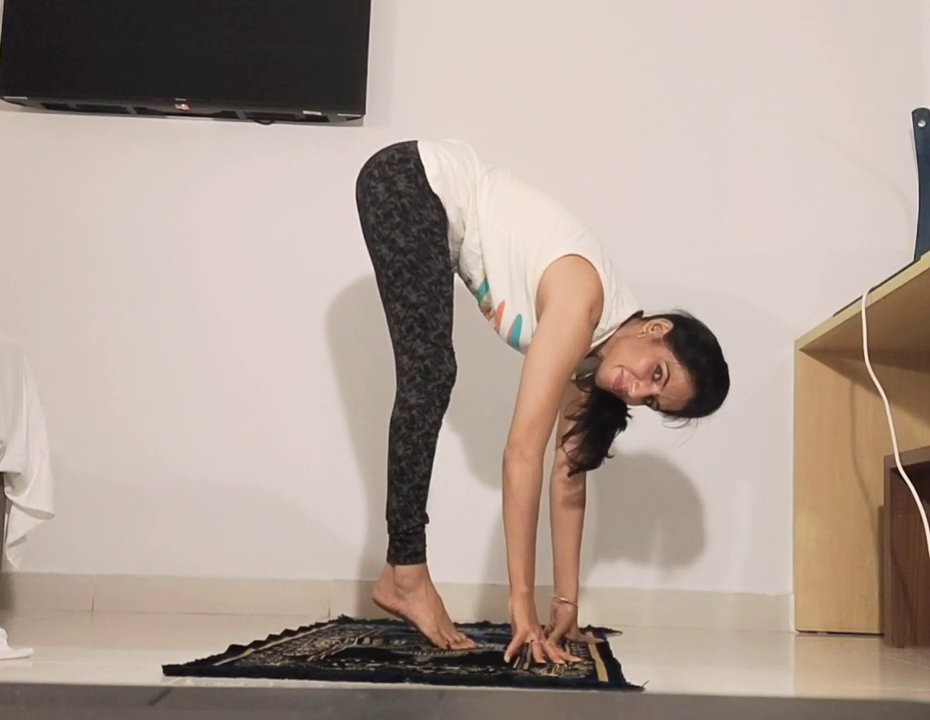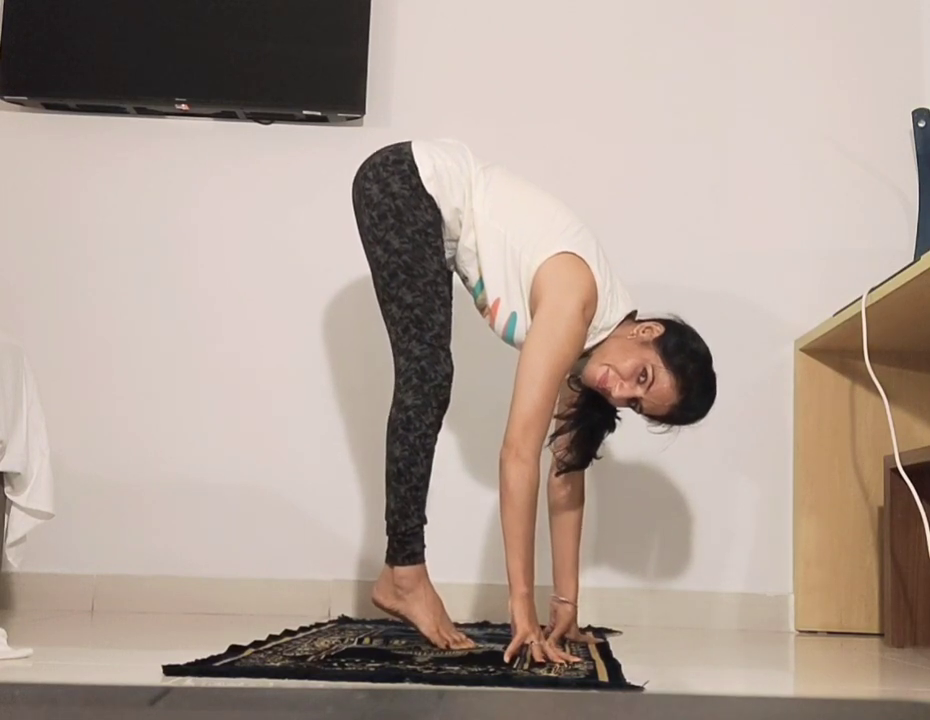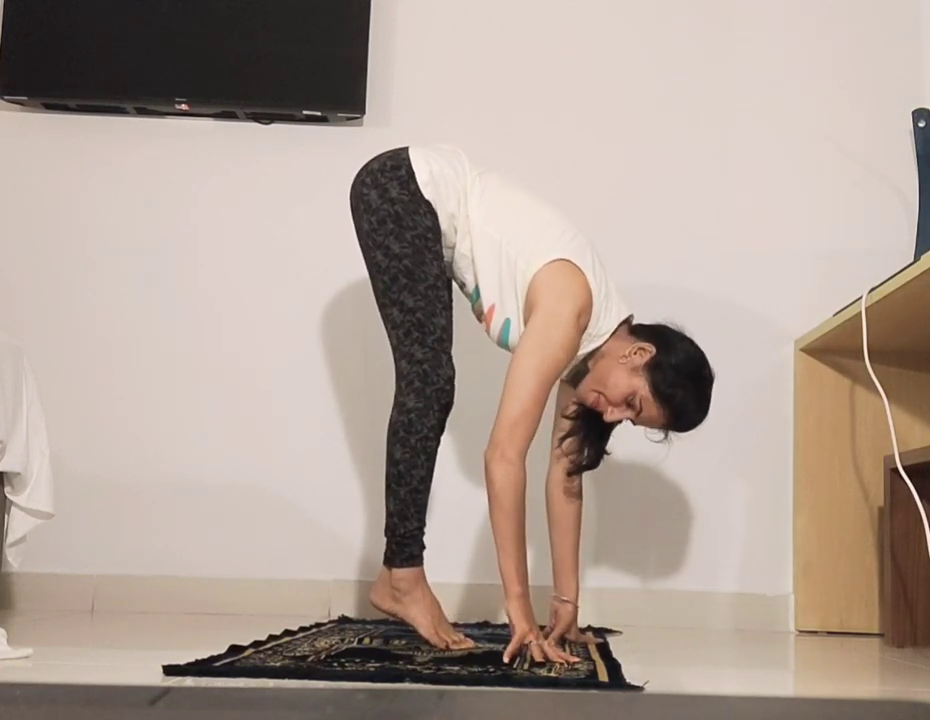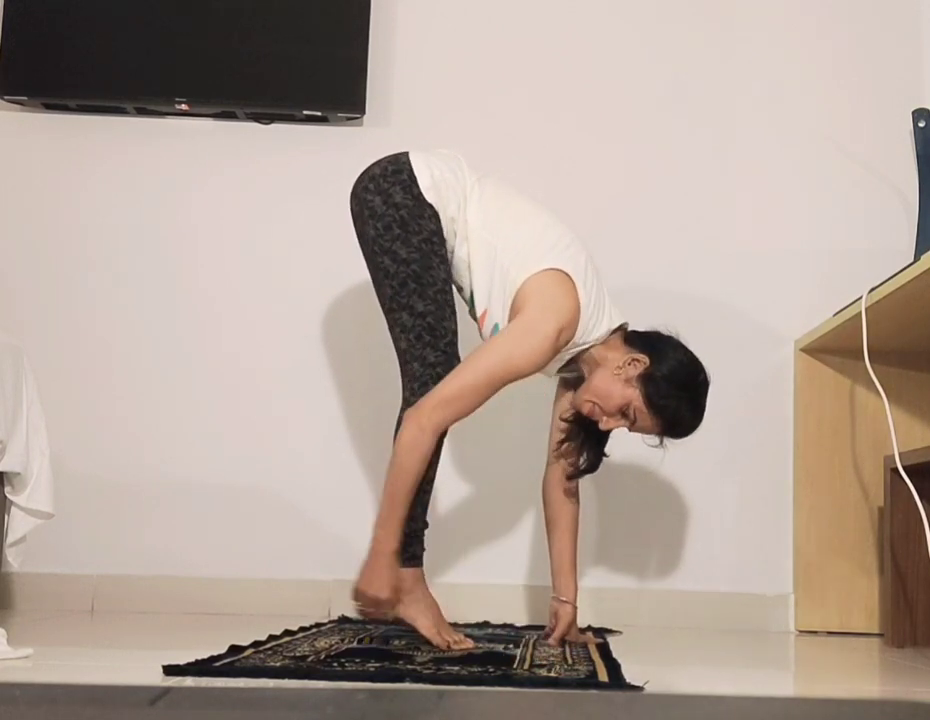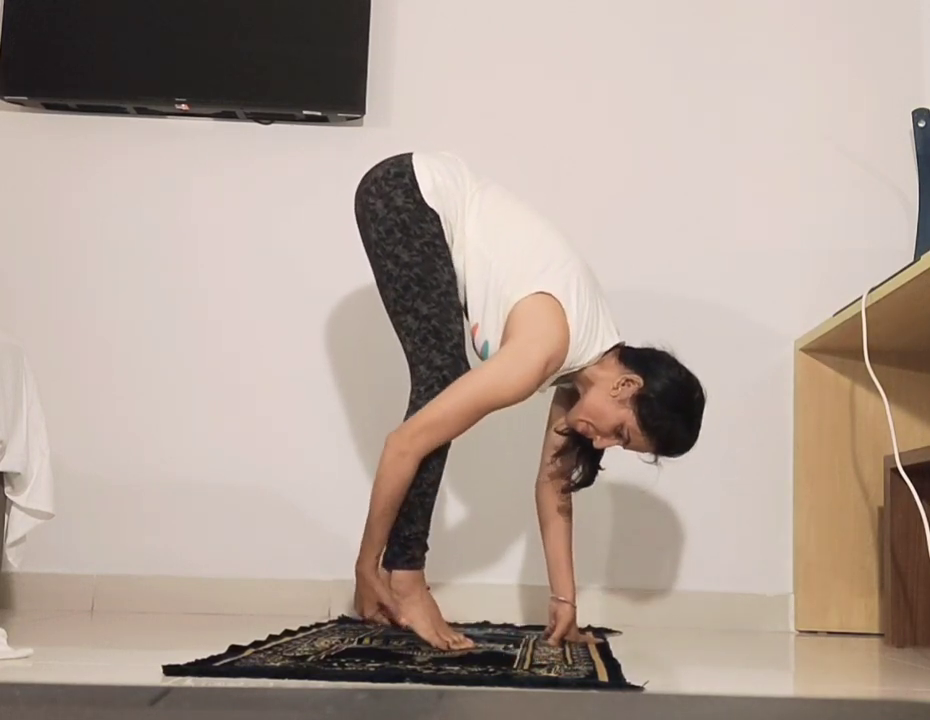
dt=1s
person 1, frame 1
left shoulder: (590, 339)
right shoulder: (582, 301)
left elbow: (569, 470)
right elbow: (522, 453)
left wrist: (566, 602)
right wrist: (522, 603)
left hip: (430, 197)
right hip: (408, 182)
left knee: (431, 381)
right knee: (429, 378)
left ankle: (403, 570)
right ankle: (405, 573)
person 1, frame 2
left shoulder: (588, 336)
right shoulder: (576, 301)
left elbow: (567, 467)
right elbow: (519, 453)
left wrist: (566, 602)
right wrist: (522, 604)
left hip: (431, 201)
right hip: (404, 182)
left knee: (429, 382)
right knee: (427, 377)
left ankle: (401, 573)
right ankle: (404, 574)
person 1, frame 3
left shoulder: (589, 339)
right shoulder: (571, 310)
left elbow: (566, 470)
right elbow: (504, 455)
left wrist: (566, 599)
right wrist: (518, 603)
left hip: (429, 204)
right hip: (401, 188)
left knee: (431, 387)
right knee: (428, 383)
left ankle: (399, 573)
right ankle: (401, 577)
person 1, frame 4
left shoulder: (585, 347)
right shoulder: (557, 323)
left elbow: (562, 474)
right elbow: (422, 419)
left wrist: (565, 597)
right wrist: (381, 557)
left hip: (428, 204)
right hip: (401, 191)
left knee: (437, 379)
right knee: (433, 378)
left ankle: (401, 583)
right ankle: (395, 577)
person 1, frame 5
left shoulder: (586, 358)
right shoulder: (547, 348)
left elbow: (553, 482)
right elbow: (404, 443)
left wrist: (563, 598)
right wrist: (366, 567)
left hip: (438, 202)
right hip: (404, 193)
left knee: (442, 384)
right knee: (441, 379)
left ankle: (400, 576)
right ankle: (402, 579)
